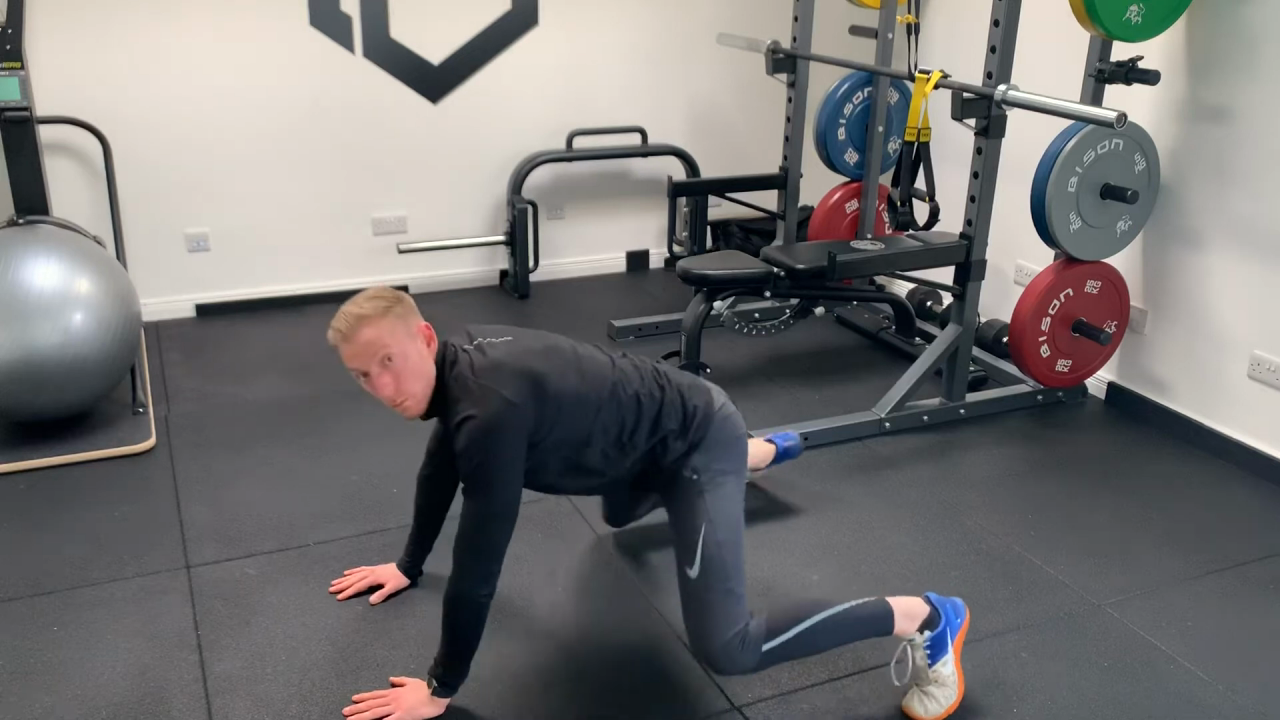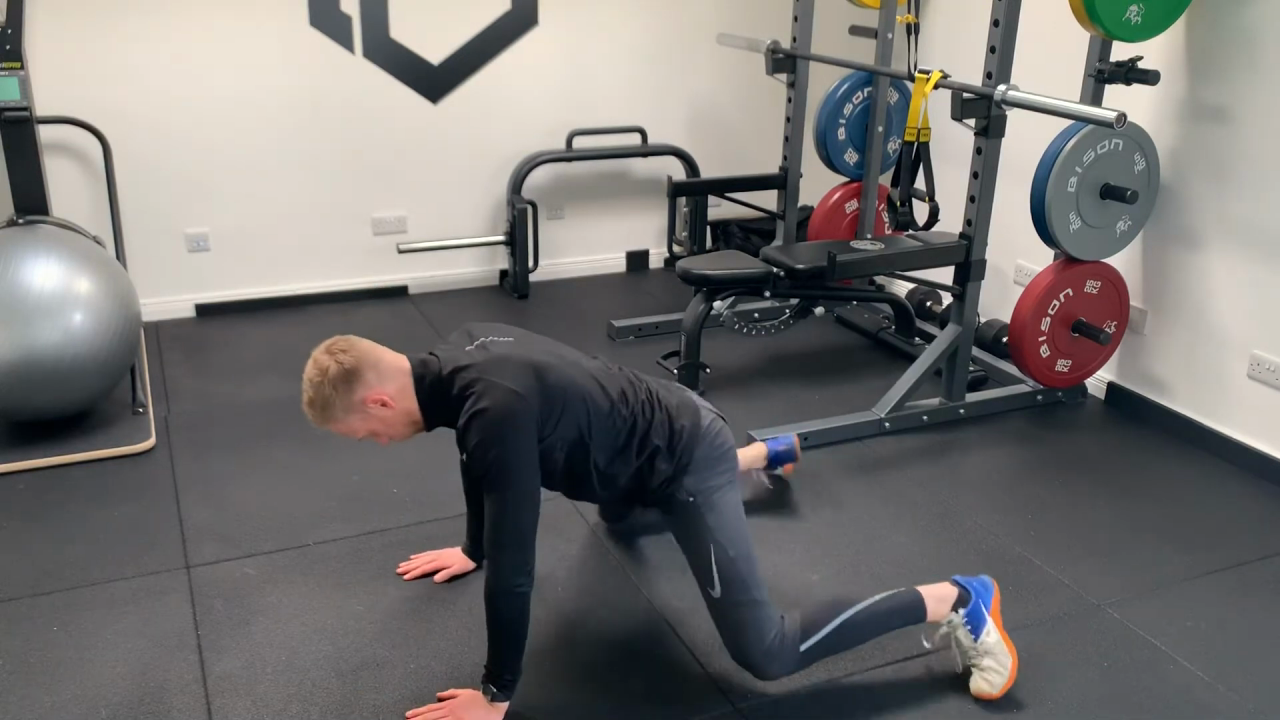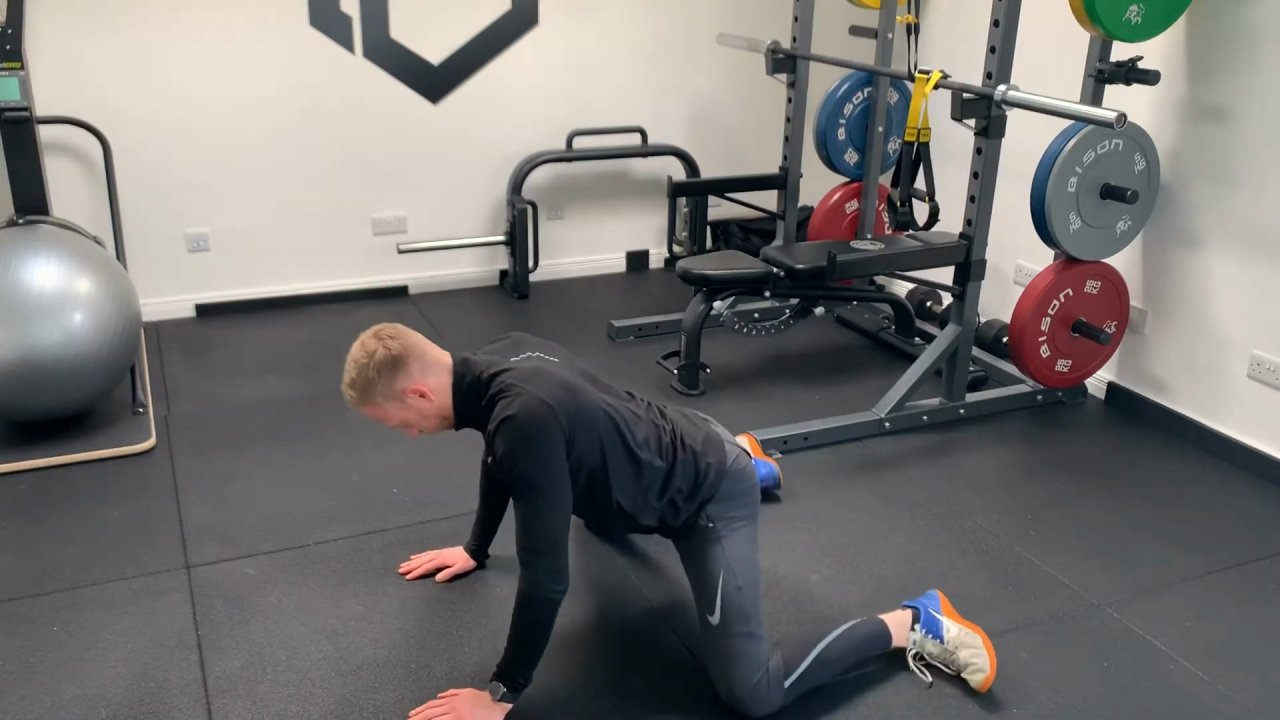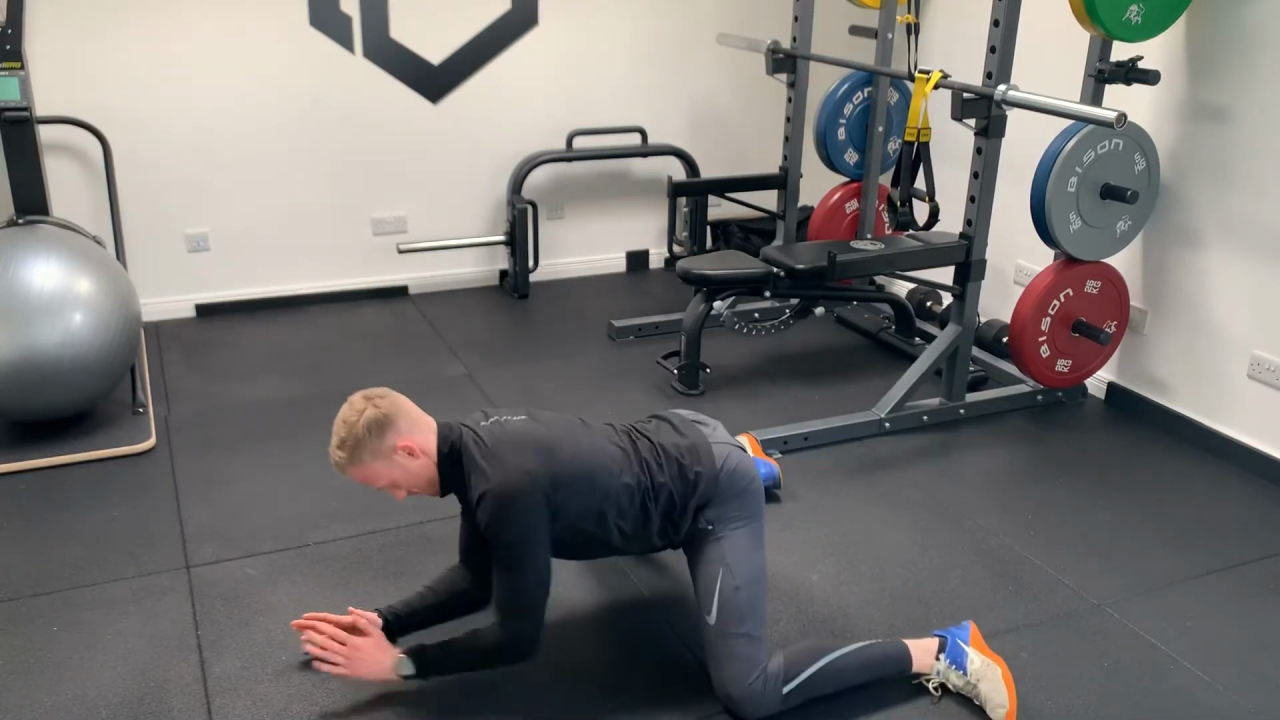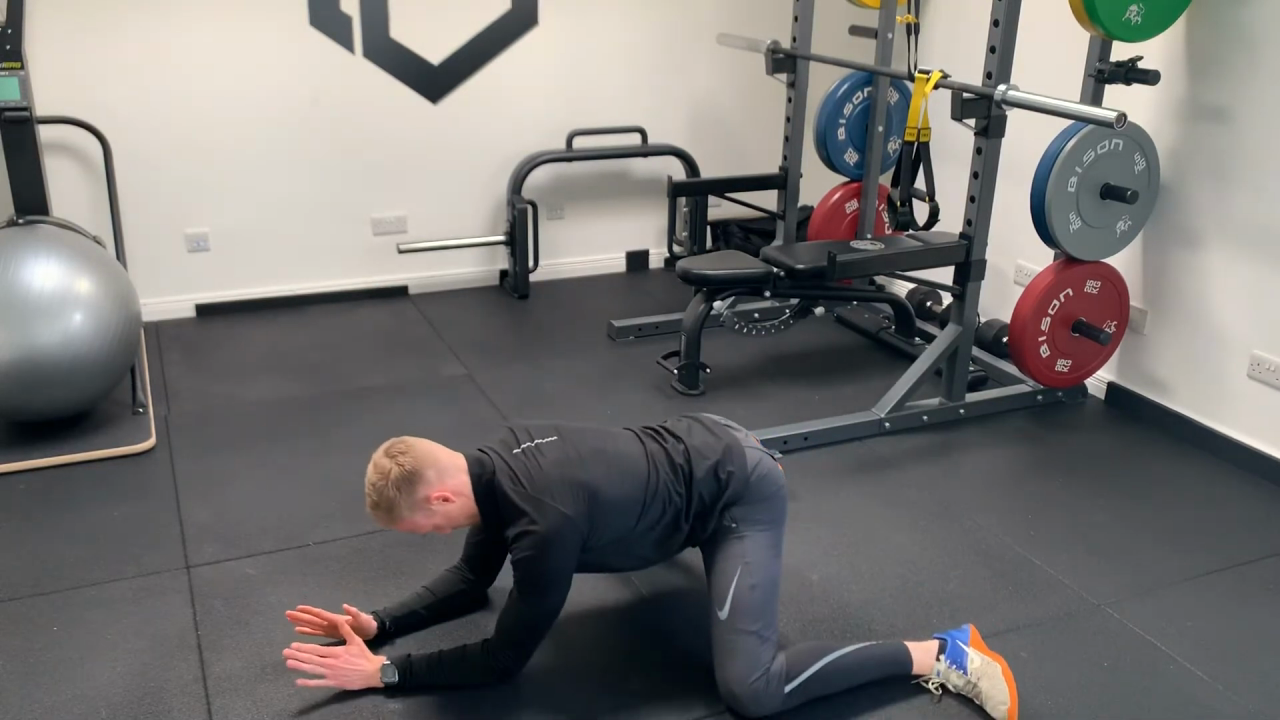
dt=1s
person 1, frame 1
left shoulder: (490, 410)
right shoulder: (459, 362)
left elbow: (478, 566)
right elbow: (439, 471)
right wrist: (407, 566)
left hip: (697, 443)
right hip: (655, 426)
left knee: (726, 648)
right knee: (618, 515)
left ankle: (924, 618)
right ankle: (763, 450)
person 1, frame 2
left shoulder: (495, 408)
right shoulder: (454, 360)
left elbow: (514, 564)
right elbow: (477, 462)
right wrist: (470, 549)
left hip: (685, 459)
right hip: (654, 429)
left knee: (767, 652)
right knee: (617, 514)
left ankle: (956, 601)
right ankle: (761, 455)
person 1, frame 3
left shoulder: (524, 418)
right shoulder: (495, 362)
left elbow: (546, 576)
right elbow: (498, 460)
right wrist: (474, 548)
left hip: (709, 494)
right hip: (676, 446)
right knee: (592, 512)
left ankle: (913, 623)
right ankle: (745, 459)
person 1, frame 4
left shoulder: (504, 486)
right shoulder: (470, 446)
left elbow: (518, 634)
right elbow: (476, 579)
right wrist: (384, 621)
left hip: (712, 492)
right hip: (675, 438)
left ankle: (938, 653)
right ankle: (747, 458)
person 1, frame 5
left shoulder: (544, 521)
right shoulder: (494, 463)
left elbow: (506, 657)
right elbow: (472, 580)
right wrist: (379, 623)
left hip: (739, 493)
right hip: (694, 441)
left ankle: (939, 655)
